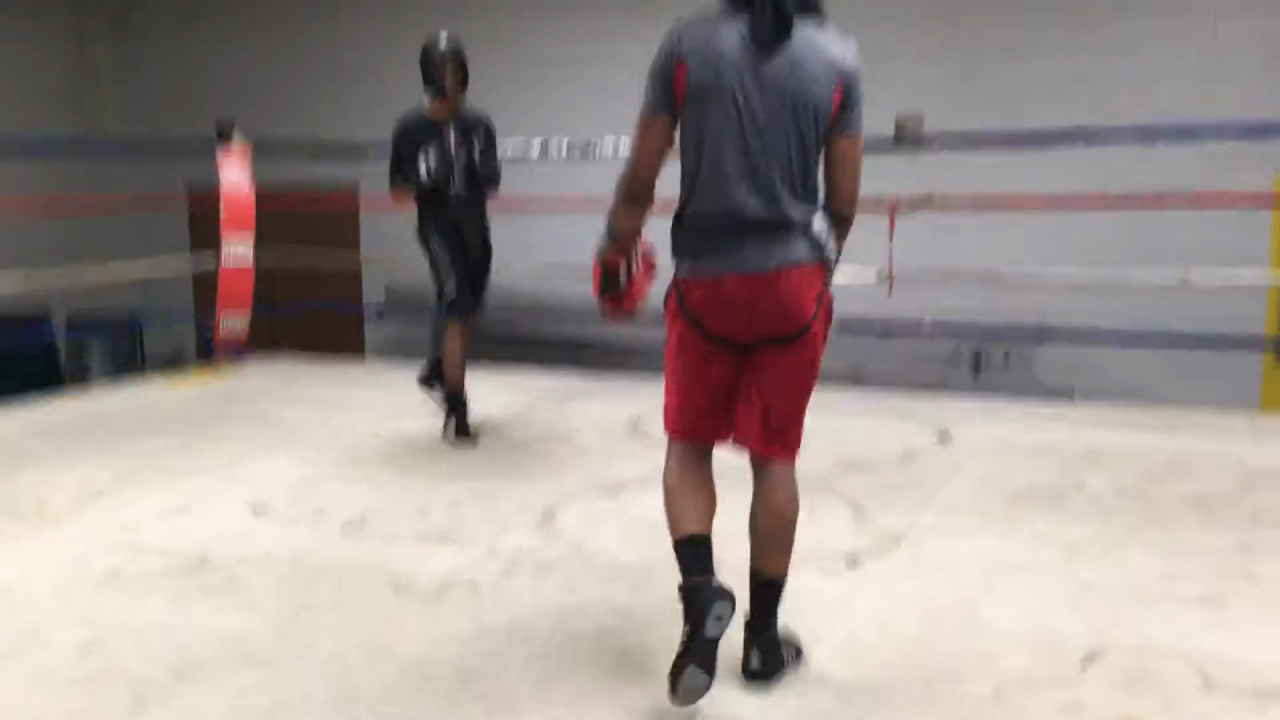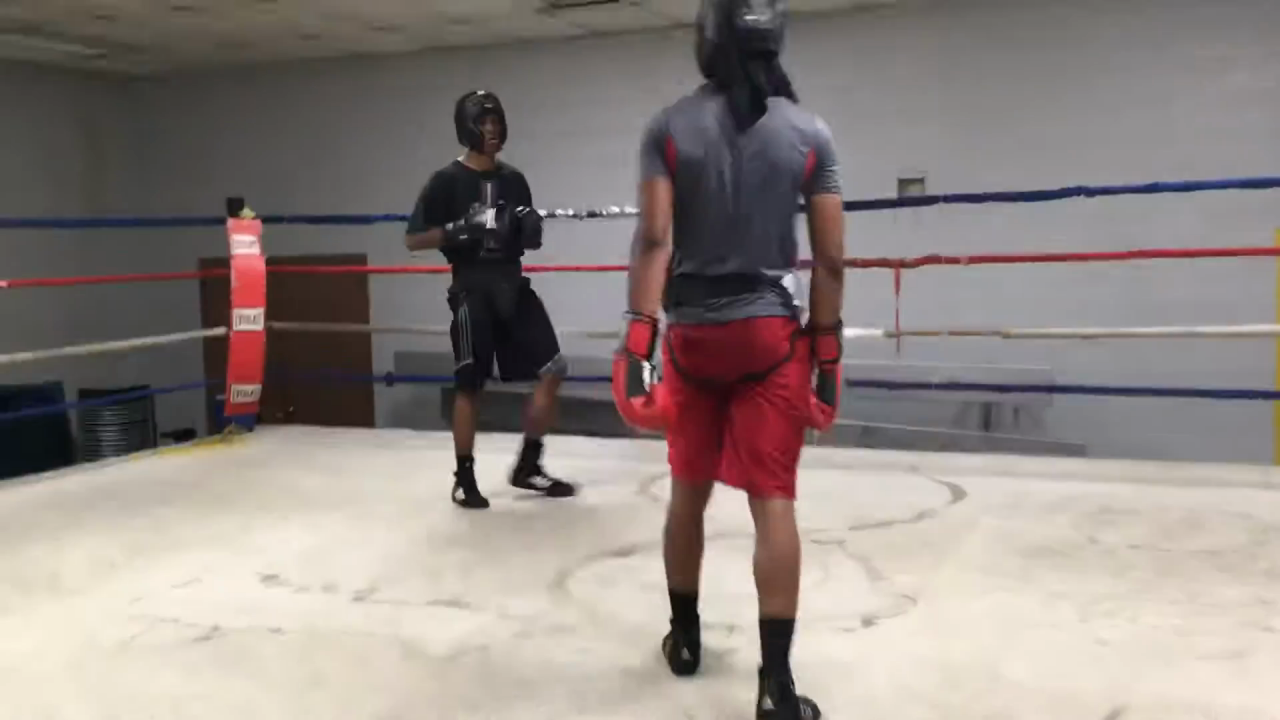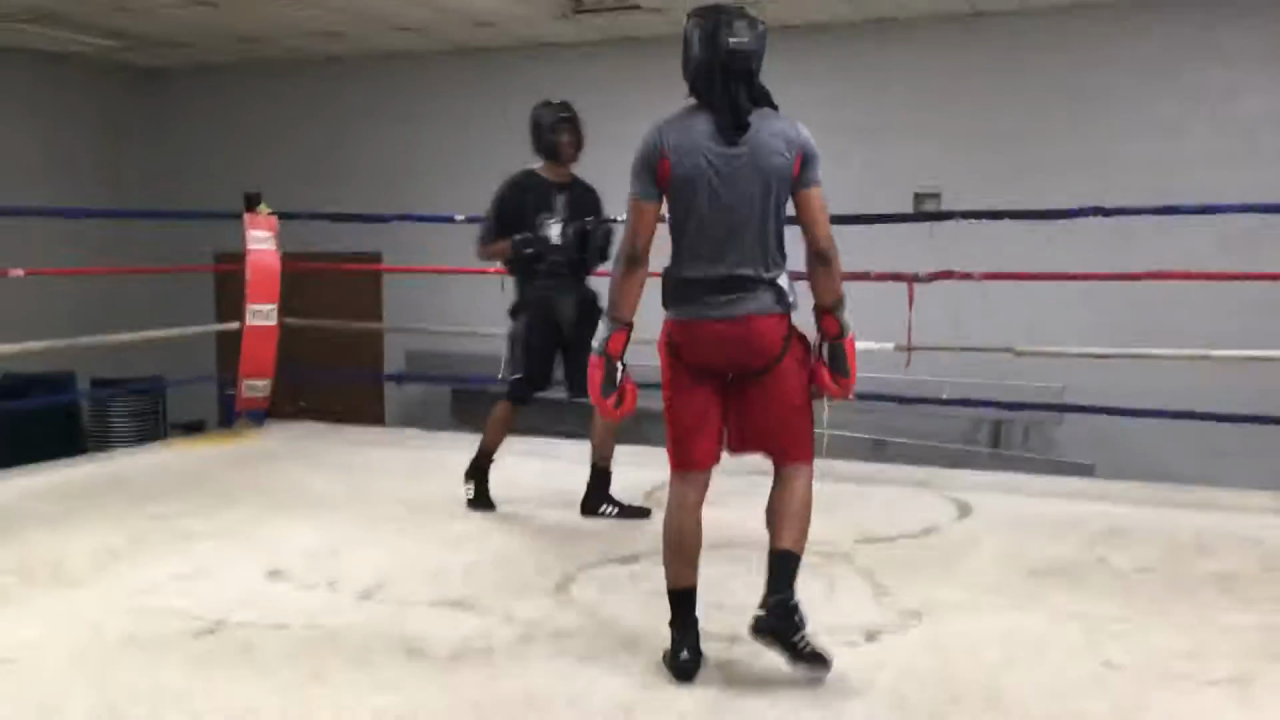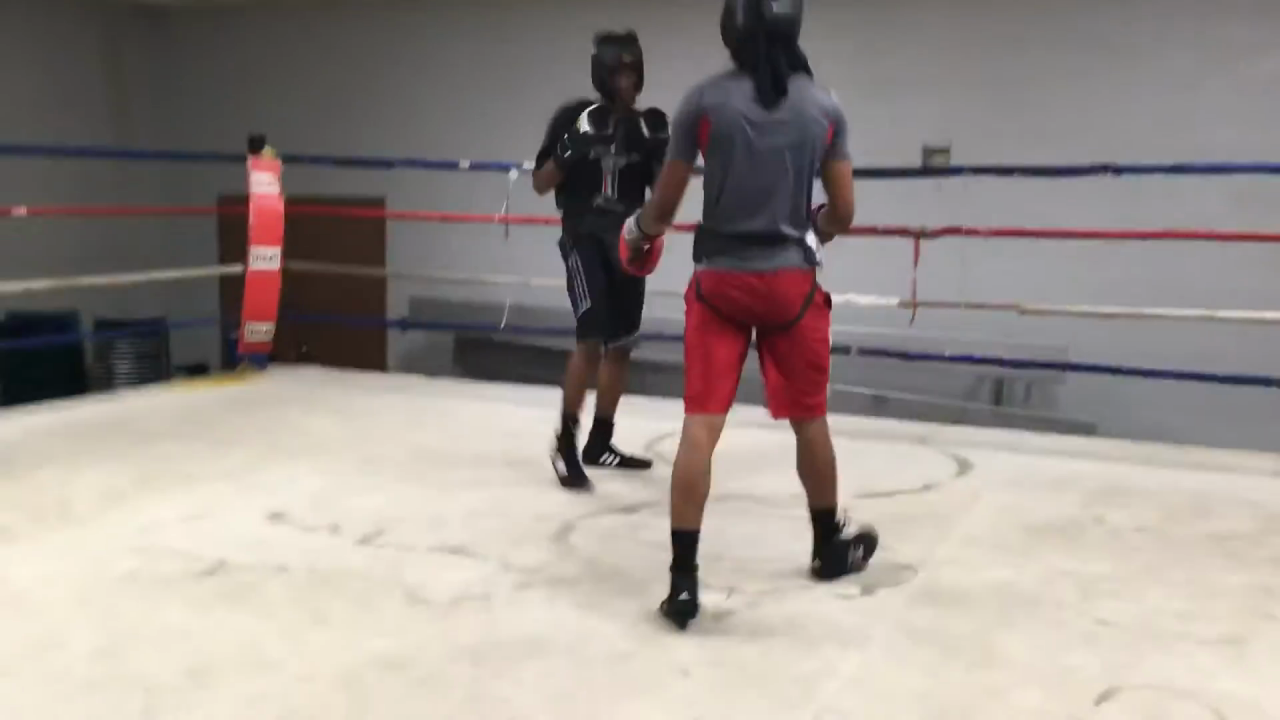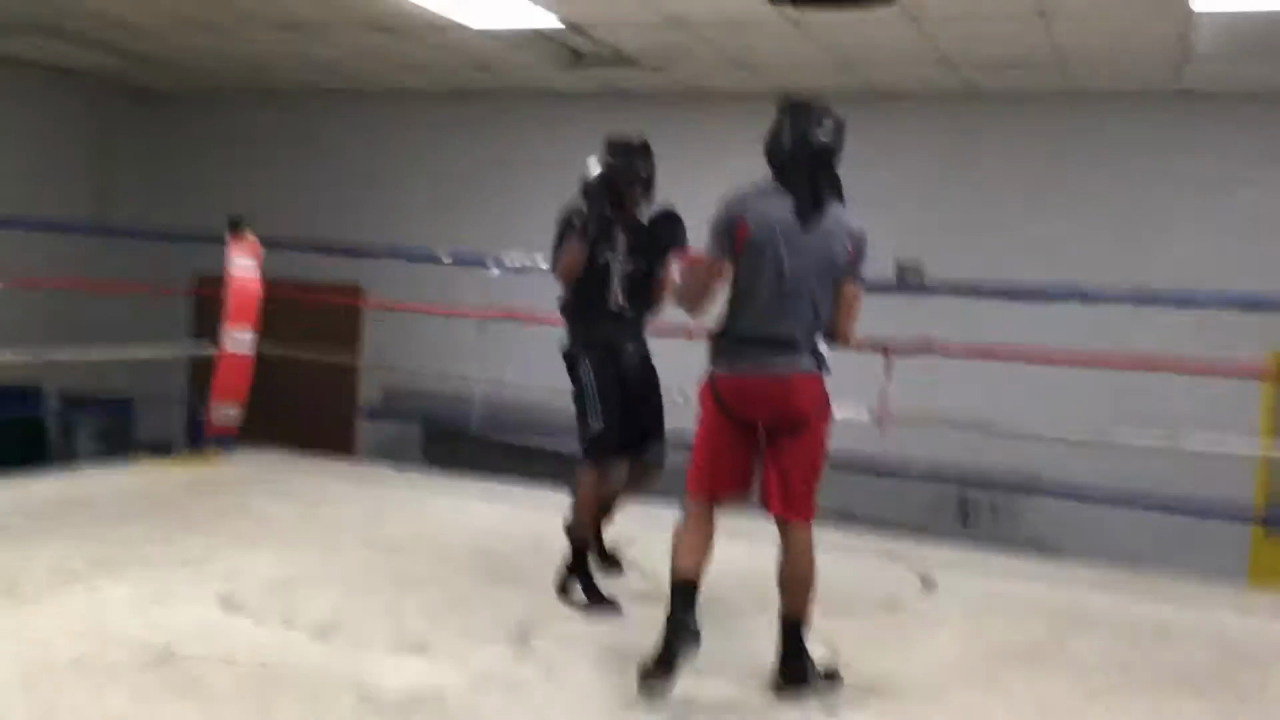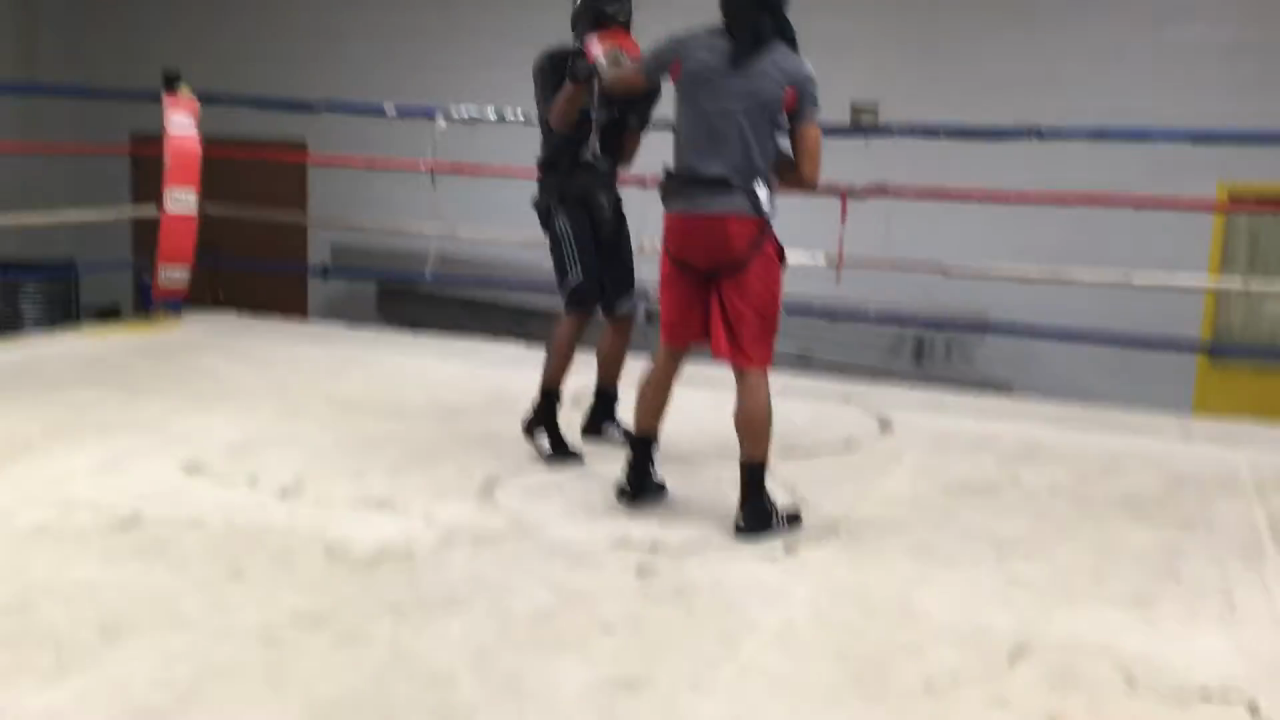
dt=0.3s
person 1, frame 1
right shoulder: (837, 60)
left elbow: (641, 178)
right elbow: (843, 199)
left wrist: (618, 245)
left hip: (707, 284)
right hip: (793, 283)
left knee: (688, 445)
right knee: (774, 459)
left ankle: (701, 594)
right ankle: (763, 637)
person 1, frame 2
left shoulder: (669, 127)
right shoulder: (808, 133)
left elbow: (653, 241)
right elbow: (828, 258)
left wrist: (638, 341)
right wrist: (827, 350)
left hip: (692, 334)
right hip: (770, 335)
left knee: (689, 488)
right knee: (773, 501)
left ankle: (684, 635)
person 1, frame 3
left shoulder: (663, 141)
right shoulder: (791, 138)
left elbow: (635, 253)
right elbow: (820, 248)
left wrist: (613, 340)
right wrist: (832, 329)
left hip: (689, 330)
right hip: (765, 326)
left knee: (688, 483)
right knee: (794, 464)
left ankle: (683, 636)
right ankle: (779, 602)
person 1, frame 4
left shoulder: (705, 100)
right shoulder: (824, 107)
left elbow: (666, 203)
right elbow: (841, 213)
left wrist: (640, 235)
left hip: (719, 280)
right hip: (790, 282)
left knee: (700, 426)
right knee: (809, 421)
left ankle: (682, 582)
right ankle: (830, 545)
person 1, frame 5
left shoulder: (741, 209)
right shoulder: (849, 231)
left elbow: (696, 299)
right elbow: (841, 331)
left wrist: (681, 280)
left hip: (734, 379)
right hip: (800, 385)
left knee: (700, 504)
right knee: (796, 525)
left ankle: (681, 622)
right ankle: (792, 658)
person 1, frame 6
left shoulder: (689, 48)
right shoulder: (794, 72)
left elbow: (618, 82)
right elbow: (807, 173)
left wrist: (599, 65)
left hip: (686, 218)
right hip: (744, 225)
left knee: (674, 346)
right knee: (752, 368)
left ankle: (639, 470)
right ankle: (754, 503)
person 2, frame 1
left shoulder: (478, 124)
right shoulder: (412, 127)
left elbow: (492, 186)
right elbow: (398, 190)
left wrist: (488, 168)
right wrist: (420, 178)
left hip: (475, 223)
right hip: (439, 224)
left knee: (463, 313)
right knee: (457, 313)
left ankle: (435, 371)
right ankle: (456, 412)
person 2, frame 2
left shoulder: (514, 180)
right shoulder: (447, 180)
right elbow: (413, 238)
left wrist: (529, 231)
right wrist: (460, 230)
left hip: (512, 283)
right hip: (472, 289)
left knee: (550, 370)
right knee: (469, 386)
left ankle: (528, 465)
right ankle: (464, 478)
person 2, frame 3
left shoulder: (585, 194)
right shoulder: (518, 188)
right elbow: (486, 250)
left wrist: (598, 244)
right wrist: (530, 243)
left hip: (578, 299)
right hip: (536, 302)
right knee: (516, 396)
left ankle: (598, 493)
right ankle: (477, 473)
person 2, frame 4
left shoulder: (644, 126)
right shoulder: (574, 115)
right elbow: (541, 183)
left wrist: (661, 154)
right wrist: (571, 144)
right hip: (583, 237)
left knee: (618, 346)
right knee: (591, 335)
left ankle: (600, 442)
right ankle: (566, 441)
person 2, frame 5
left shoulder: (647, 232)
right shoulder: (581, 218)
left elbow: (655, 300)
right elbow: (565, 274)
left wrist: (669, 254)
right wrist: (587, 212)
left hip: (633, 348)
right hip: (591, 346)
left knee: (648, 457)
right knee: (600, 455)
left ankle: (590, 526)
right ankle: (575, 572)
person 2, frame 6
right shoulder: (556, 63)
right elbow: (559, 123)
left wrist: (639, 112)
right wrist: (584, 68)
left hip: (605, 198)
right hip: (564, 195)
left knee: (623, 309)
right knee: (578, 305)
left ankle: (601, 414)
right ankle: (544, 416)
